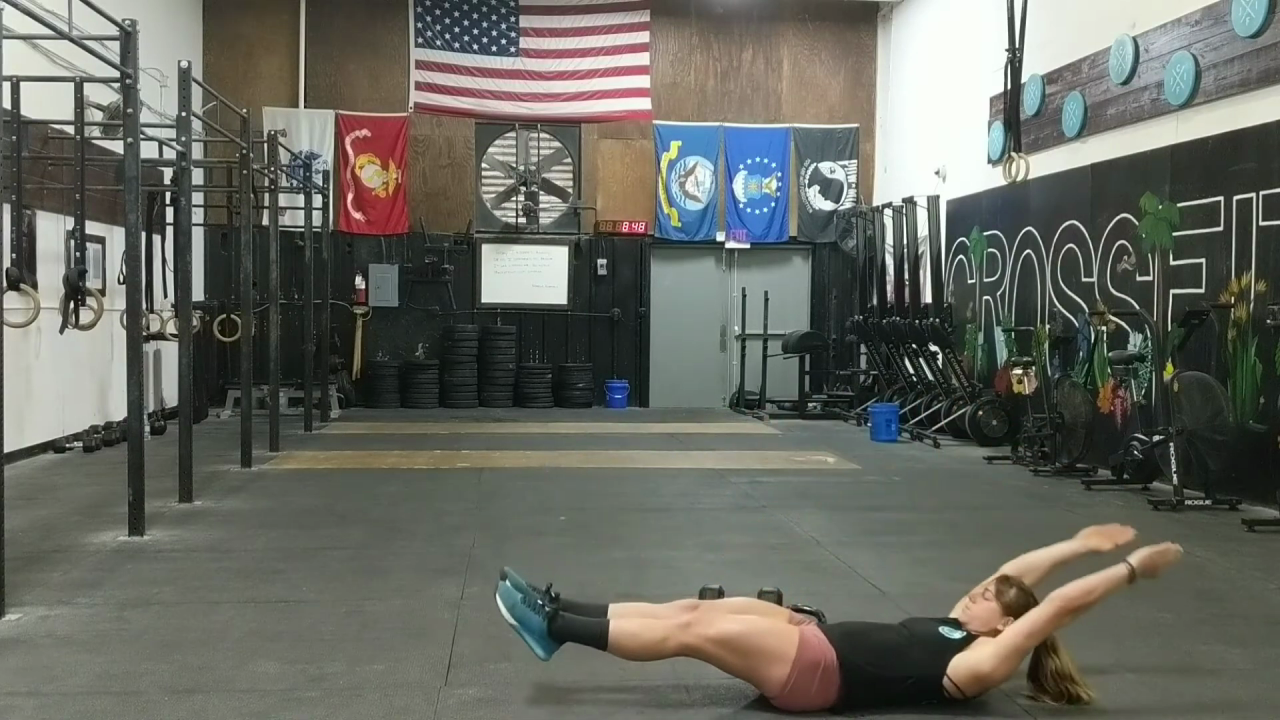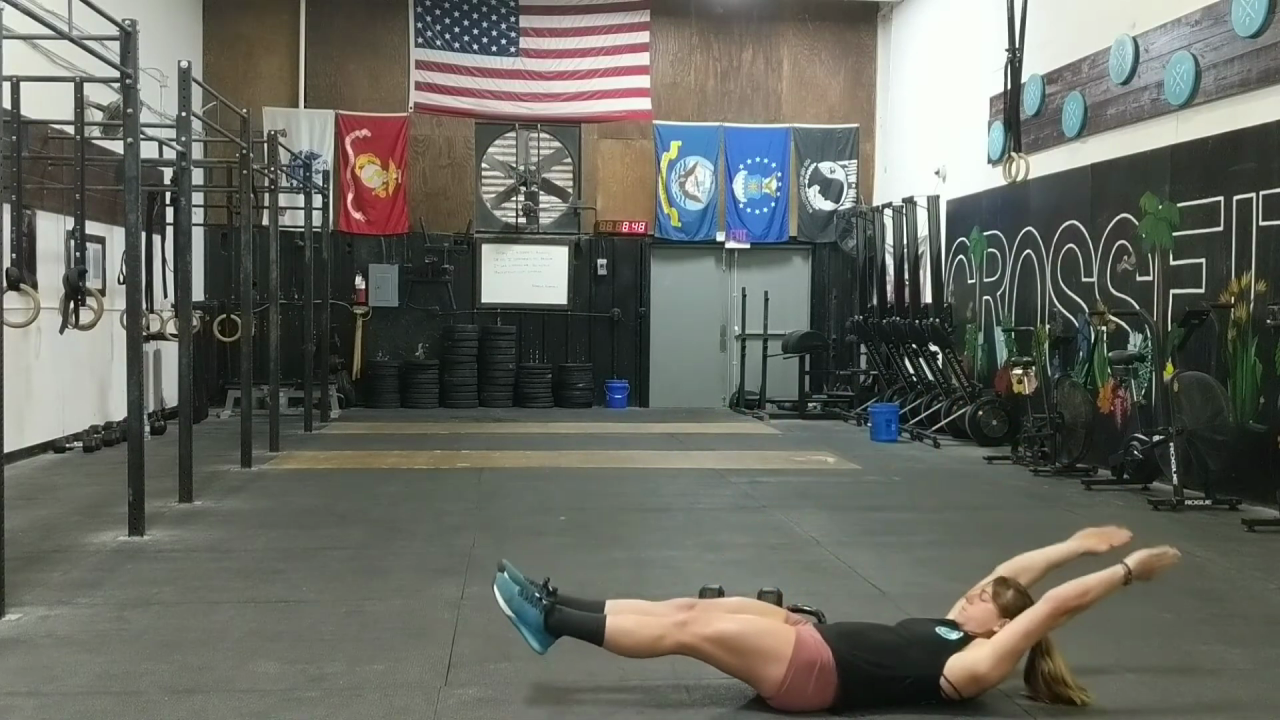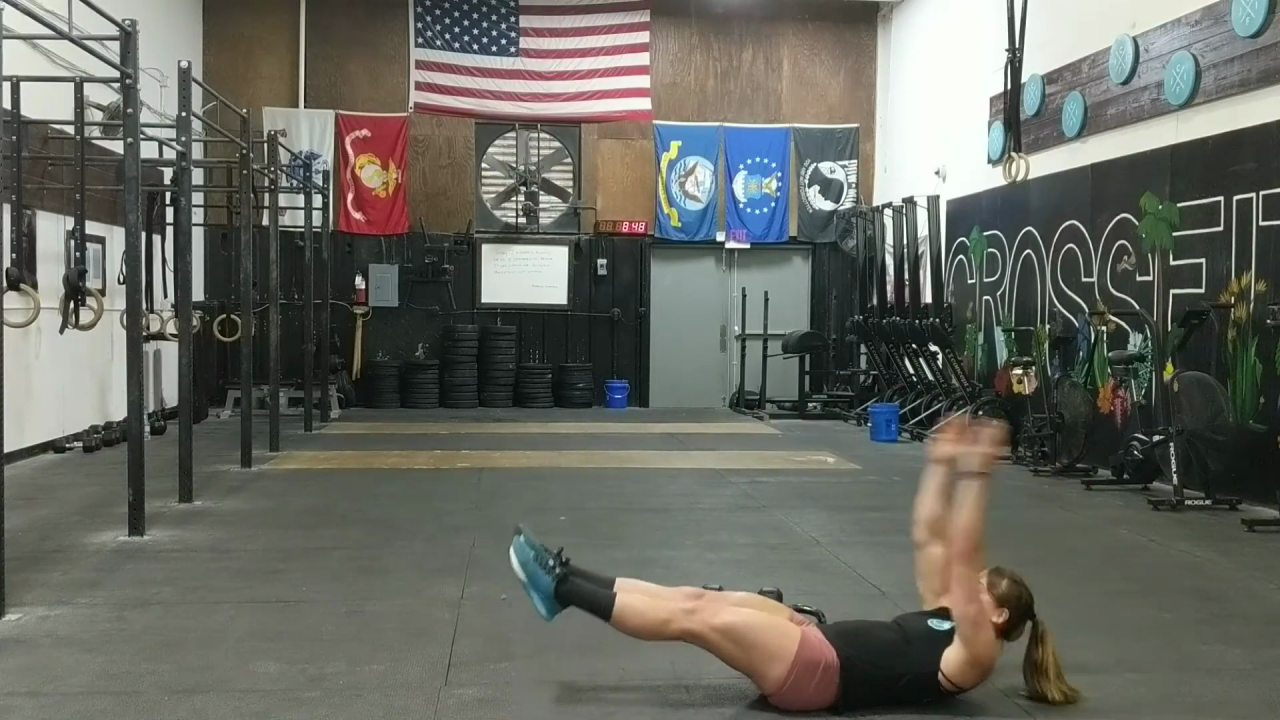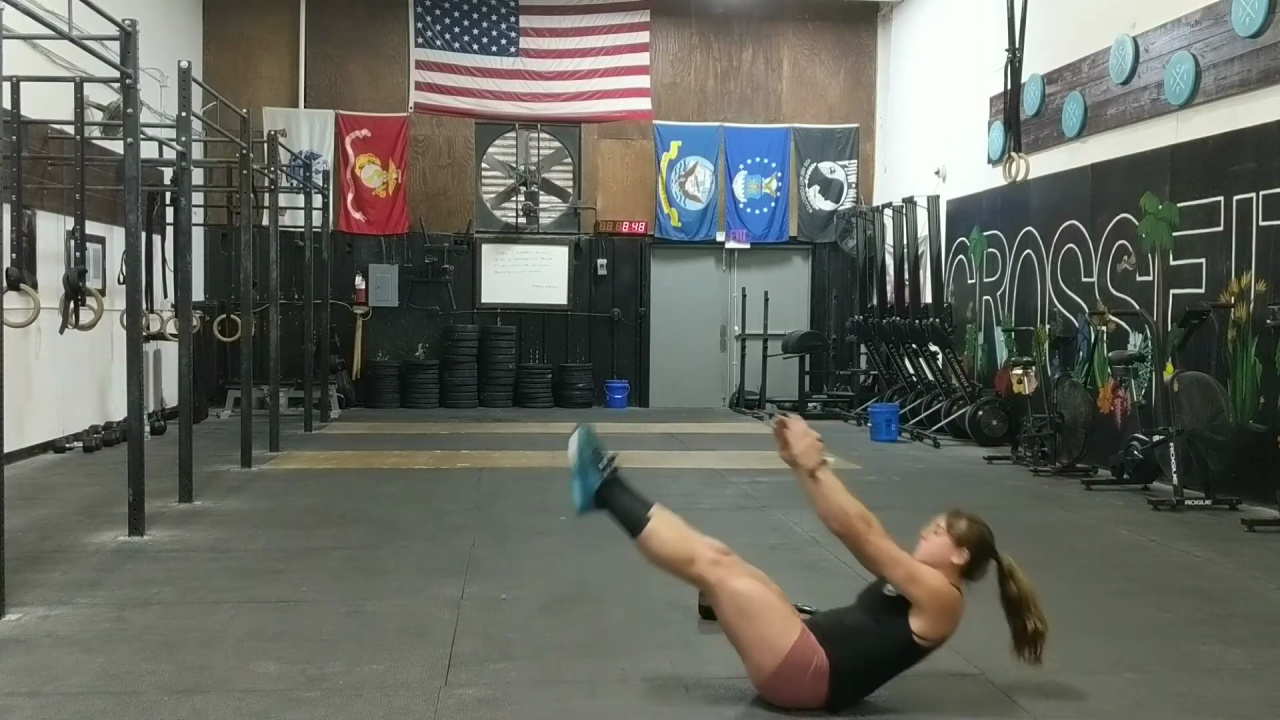
dt=0.2s
person 1, frame 1
left shoulder: (980, 665)
right shoulder: (957, 633)
left elbow: (1050, 607)
right elbow: (1013, 572)
left wrist: (1128, 569)
right wrist: (1079, 544)
left hip: (818, 671)
right hip: (814, 641)
left knee: (689, 629)
right knee: (693, 611)
left ankle: (558, 625)
right ankle: (559, 614)
person 1, frame 2
right shoulder: (957, 633)
left elbow: (1045, 611)
right elbow: (1008, 576)
left wrist: (1126, 572)
right wrist: (1076, 545)
right hip: (818, 642)
left knee: (690, 631)
right knee: (689, 610)
left ankle: (555, 621)
right ankle: (558, 608)
person 1, frame 3
left shoulder: (976, 652)
right shoulder: (947, 615)
left elbow: (960, 553)
right elbow: (933, 540)
left wrist: (976, 478)
right wrist: (942, 466)
left hip: (817, 675)
right hip: (813, 647)
left knee: (687, 615)
right knee: (692, 600)
left ankle: (562, 588)
right ankle: (564, 580)
person 1, frame 4
left shoulder: (939, 597)
right shoulder: (910, 580)
left elbow: (866, 532)
right elbow: (848, 530)
left wrist: (815, 467)
right wrist: (801, 463)
left hip: (811, 677)
right hip: (804, 653)
left knee: (711, 564)
right knee: (715, 557)
left ankle: (607, 490)
right ankle: (606, 486)
